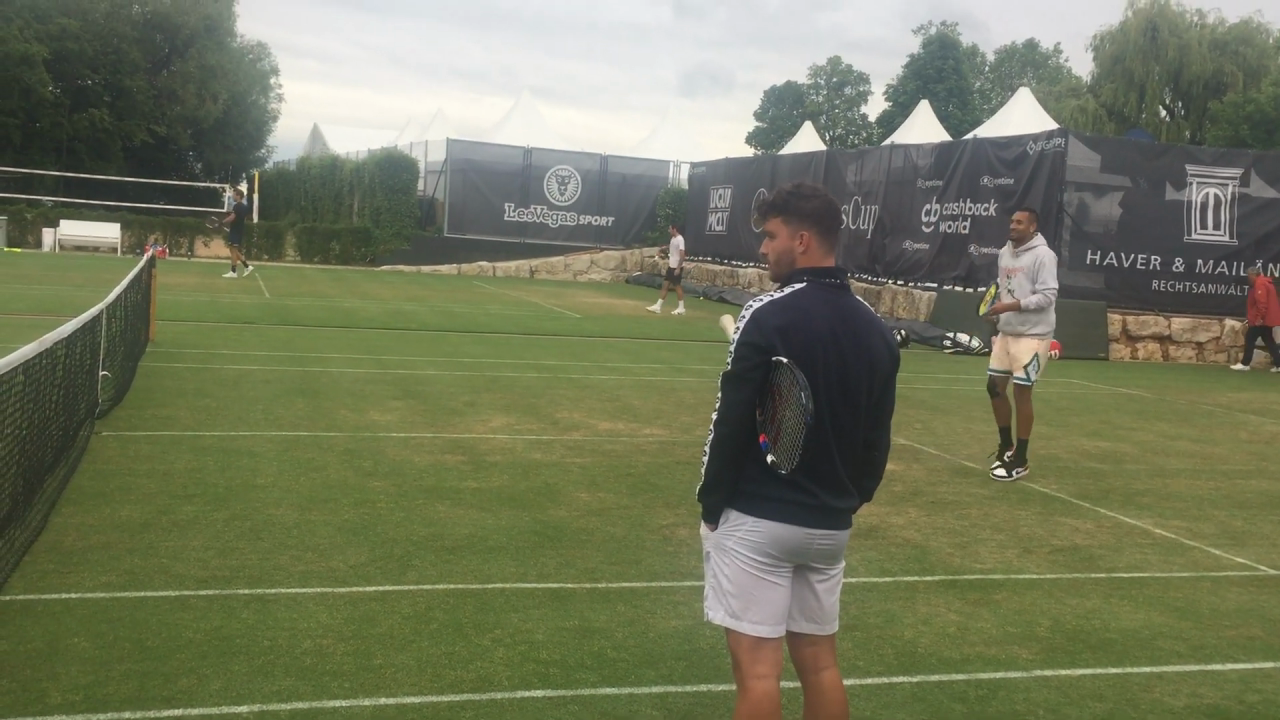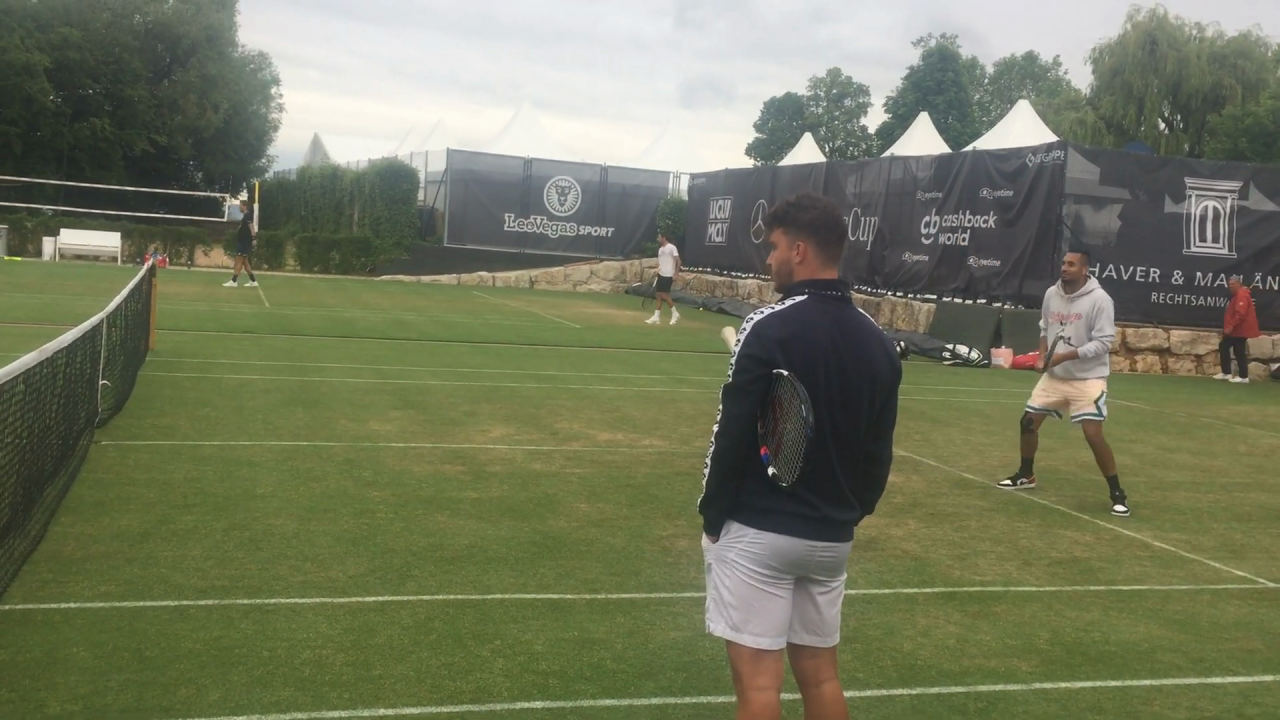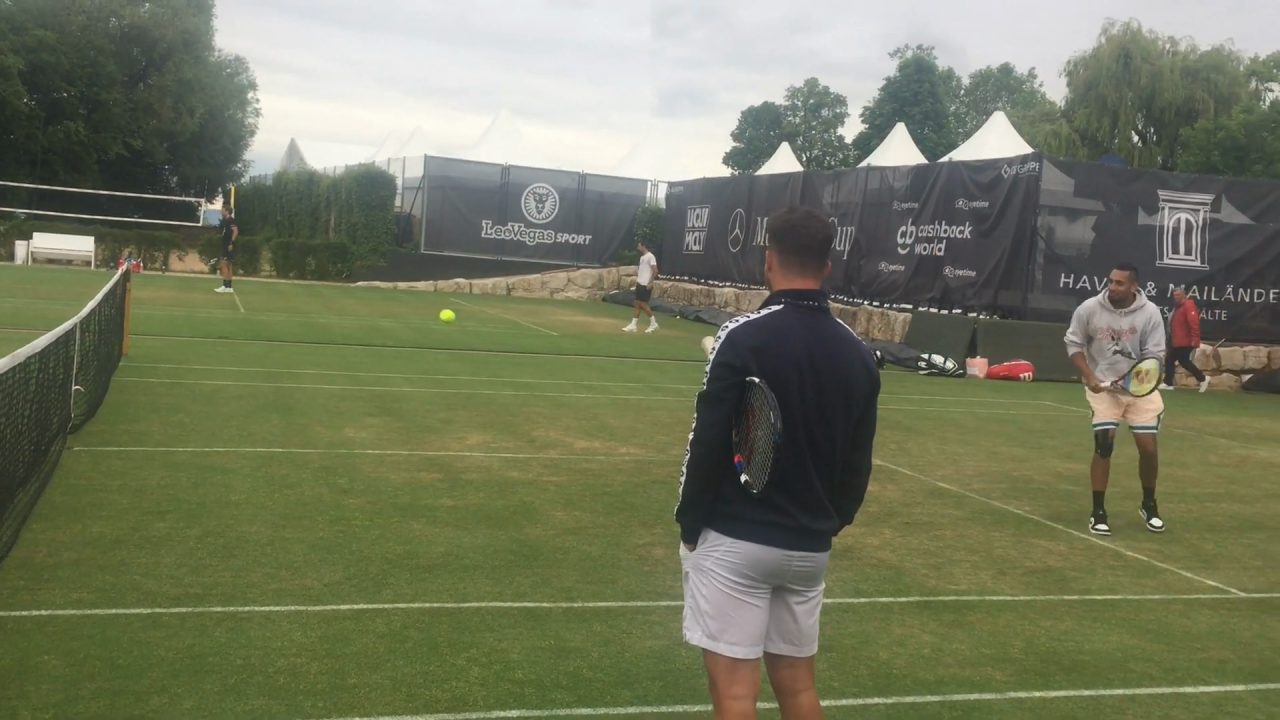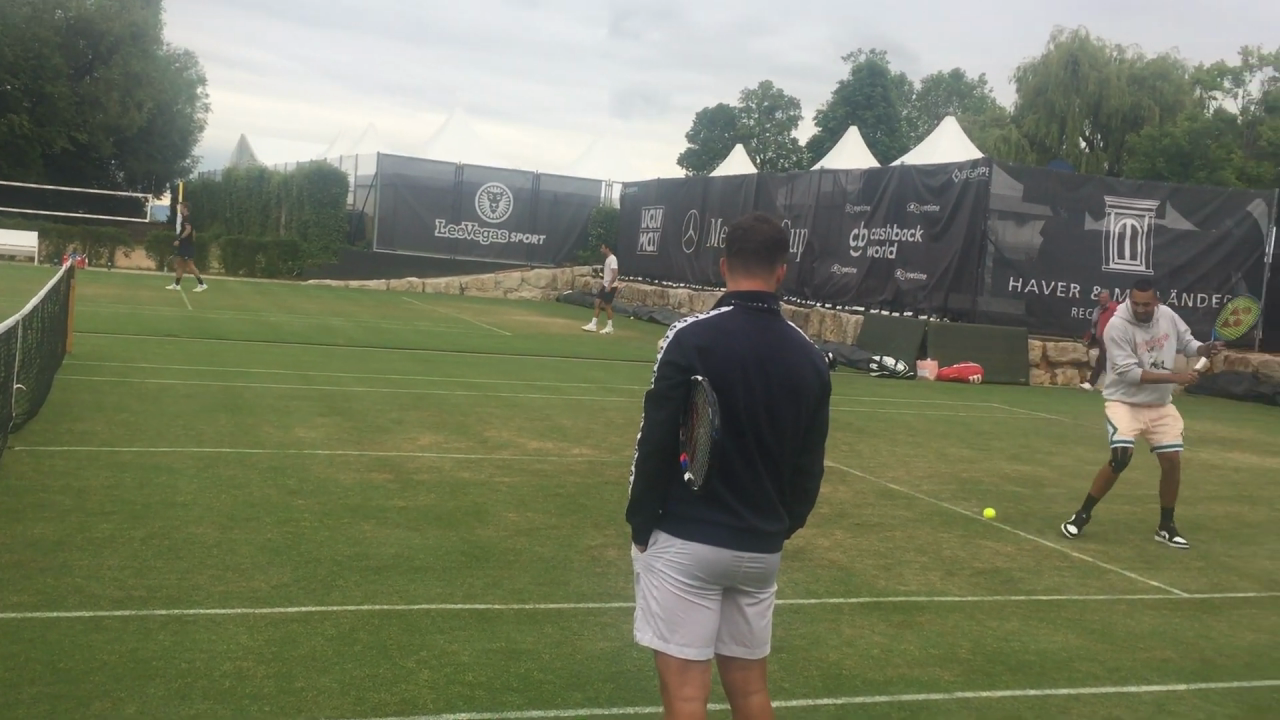
dt=0.4s
person 1, frame 1
left shoulder: (768, 316)
right shoulder: (876, 329)
left elbow: (731, 423)
right elbow: (877, 440)
left wrist: (711, 503)
left hip: (756, 519)
right hip: (829, 525)
left knee: (757, 668)
right knee: (820, 662)
person 1, frame 2
left shoulder: (769, 328)
right shoulder: (878, 342)
left elbow: (733, 435)
right elbow: (879, 452)
left wrist: (713, 516)
left hip: (758, 532)
right hip: (831, 537)
right knee: (820, 674)
person 1, frame 3
left shoulder: (744, 337)
right shoulder: (857, 353)
left elbow: (708, 443)
right elbow: (858, 464)
left wrist: (690, 525)
left hip: (735, 541)
right hip: (809, 548)
person 1, frame 4
left shoulder: (692, 337)
right shoulder: (810, 357)
left elbow: (656, 443)
right elbow: (810, 466)
left wrist: (640, 525)
left hip: (686, 542)
right hip: (761, 549)
person 2, frame 1
left shoulder: (1043, 255)
right shoulder: (1005, 253)
left elbow: (1047, 296)
left wrist: (1010, 306)
right wrist: (998, 308)
left hip: (1032, 335)
right hip: (1006, 332)
left knee: (1021, 393)
right knee: (995, 387)
left ankle: (1020, 460)
right ankle: (1008, 447)
person 2, frame 2
left shoulder: (1100, 299)
right shoulder: (1051, 294)
left elbow: (1103, 343)
left wrist: (1067, 355)
right wrist: (1042, 356)
left hip: (1088, 378)
right hip: (1054, 375)
left knee: (1093, 433)
right knee: (1028, 422)
left ankle: (1117, 493)
right ankle: (1026, 474)
person 2, frame 3
left shoulder: (1150, 312)
right shoulder: (1089, 308)
left elbow: (1155, 355)
right elbow: (1074, 342)
right wrist: (1089, 377)
right hip: (1102, 387)
left knee: (1148, 448)
right knee: (1104, 444)
left ankle: (1149, 504)
right ankle: (1098, 512)
person 2, frame 4
left shoulder: (1169, 316)
right shoulder: (1117, 326)
left elbow: (1187, 342)
right elbow: (1128, 372)
left wrist: (1205, 349)
right wrist: (1173, 377)
left hip: (1161, 405)
right hip: (1124, 402)
left knee: (1172, 463)
right knee: (1120, 459)
left ankle: (1166, 525)
right ankle: (1083, 514)
